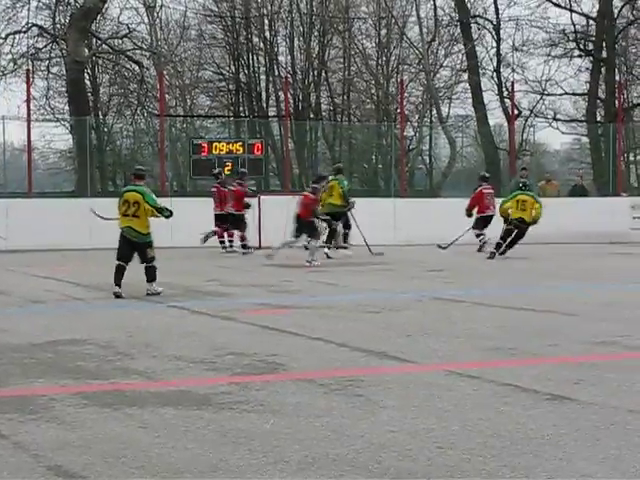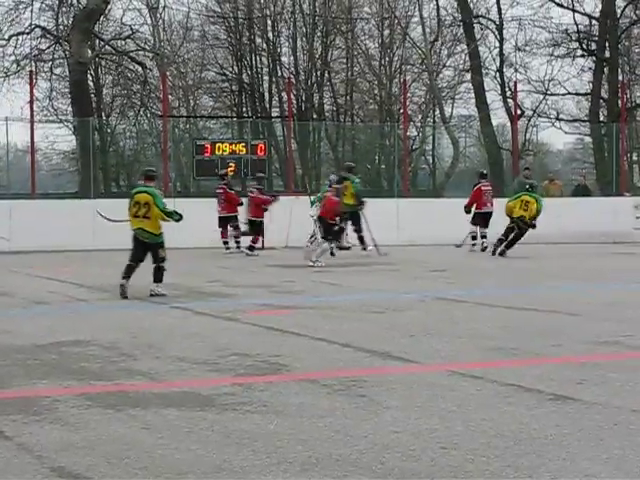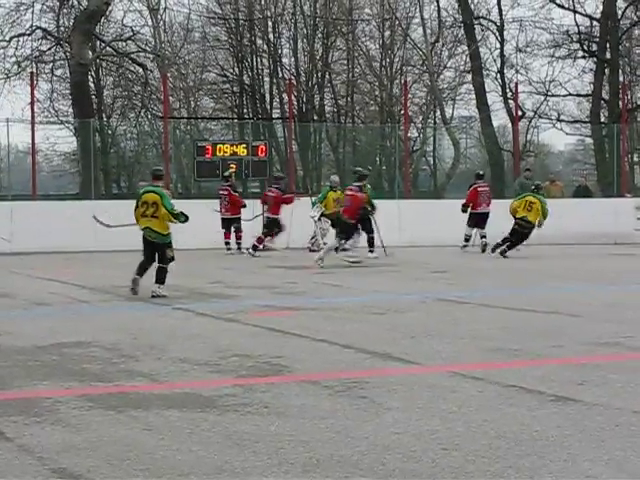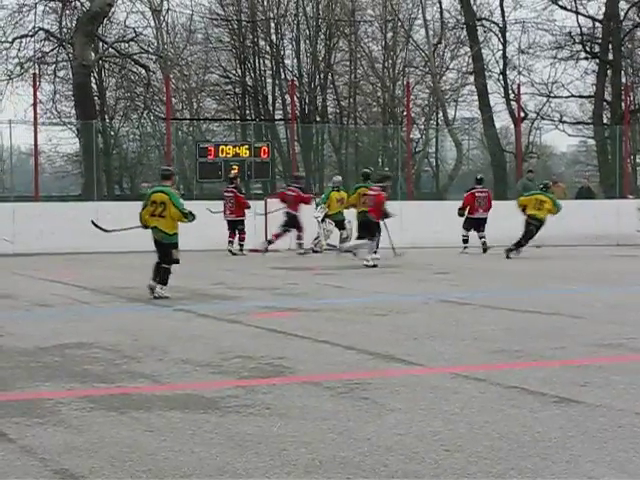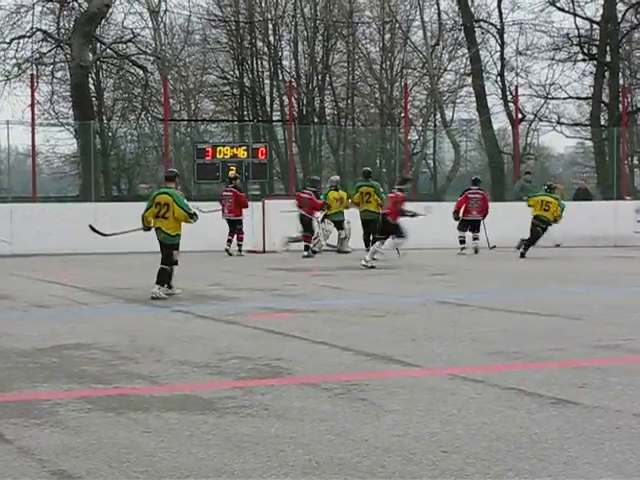
dt=0.1s
person 1, frame 1
left shoulder: (124, 192)
right shoulder: (145, 192)
right elbow: (154, 207)
right wrist: (167, 212)
left hip: (126, 232)
right hip: (142, 233)
left knee: (122, 260)
right knee: (149, 260)
left ankle: (117, 288)
right ankle: (151, 287)
person 1, frame 2
left shoulder: (134, 193)
right shoulder: (155, 193)
left elbow: (131, 212)
right elbow: (163, 212)
right wrist: (176, 216)
left hip: (138, 232)
right hip: (153, 233)
left knee: (134, 260)
right knee: (159, 261)
left ankle: (124, 281)
right ankle: (156, 288)
person 1, frame 3
left shoulder: (143, 192)
right shoulder: (163, 193)
left elbow: (137, 213)
right elbow: (170, 213)
left wrist: (142, 222)
right wrist: (182, 218)
left hip: (147, 233)
right hip: (161, 233)
left knee: (148, 259)
right knee: (163, 262)
left ankle: (137, 277)
right ankle: (157, 289)
person 1, frame 4
left shoulder: (152, 192)
right shoulder: (172, 193)
left elbow: (143, 213)
right elbow: (180, 213)
left wrist: (145, 223)
right wrist: (190, 217)
left hip: (156, 232)
right hip: (168, 233)
left knee: (161, 259)
right knee: (167, 262)
left ankle: (154, 282)
right ankle: (159, 290)
person 1, frame 5
left shoulder: (156, 194)
right shoulder: (176, 194)
left elbow: (147, 214)
right elbow: (186, 214)
left wrist: (146, 225)
right wrist: (194, 217)
left hip: (160, 233)
right hip: (172, 234)
left knee: (168, 261)
right knee: (167, 263)
left ankle: (169, 288)
right ankle: (156, 290)
